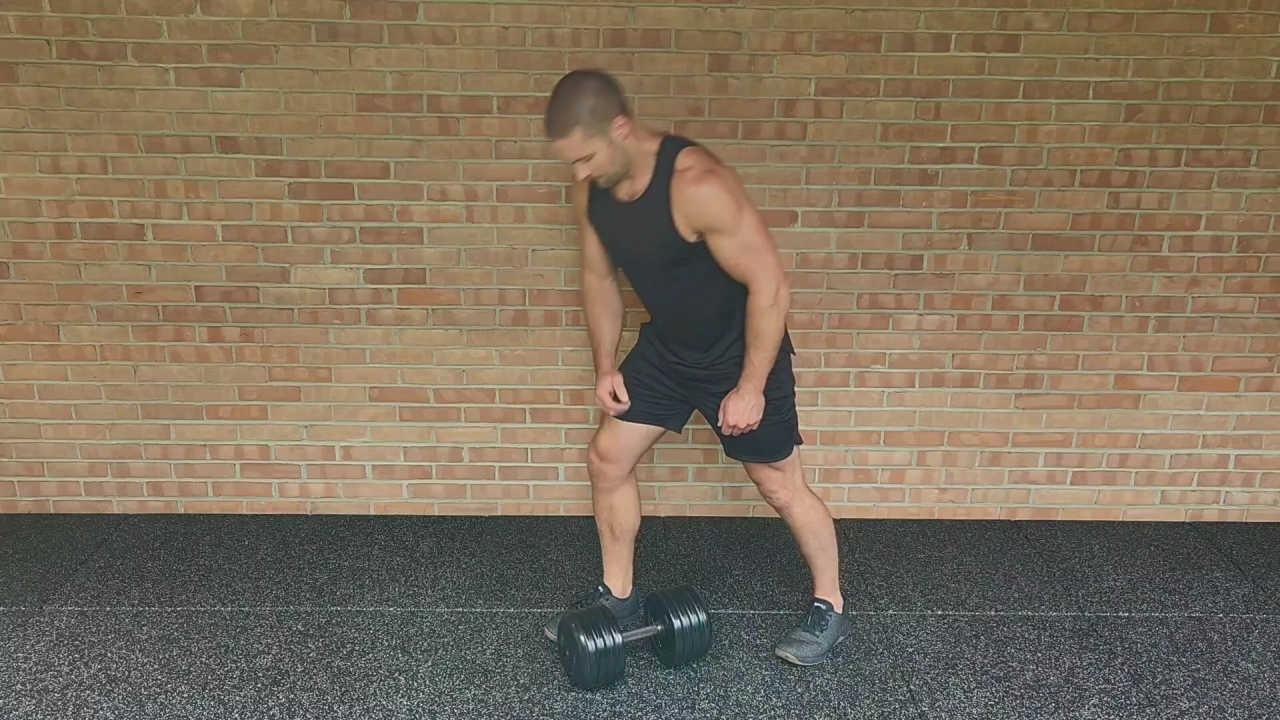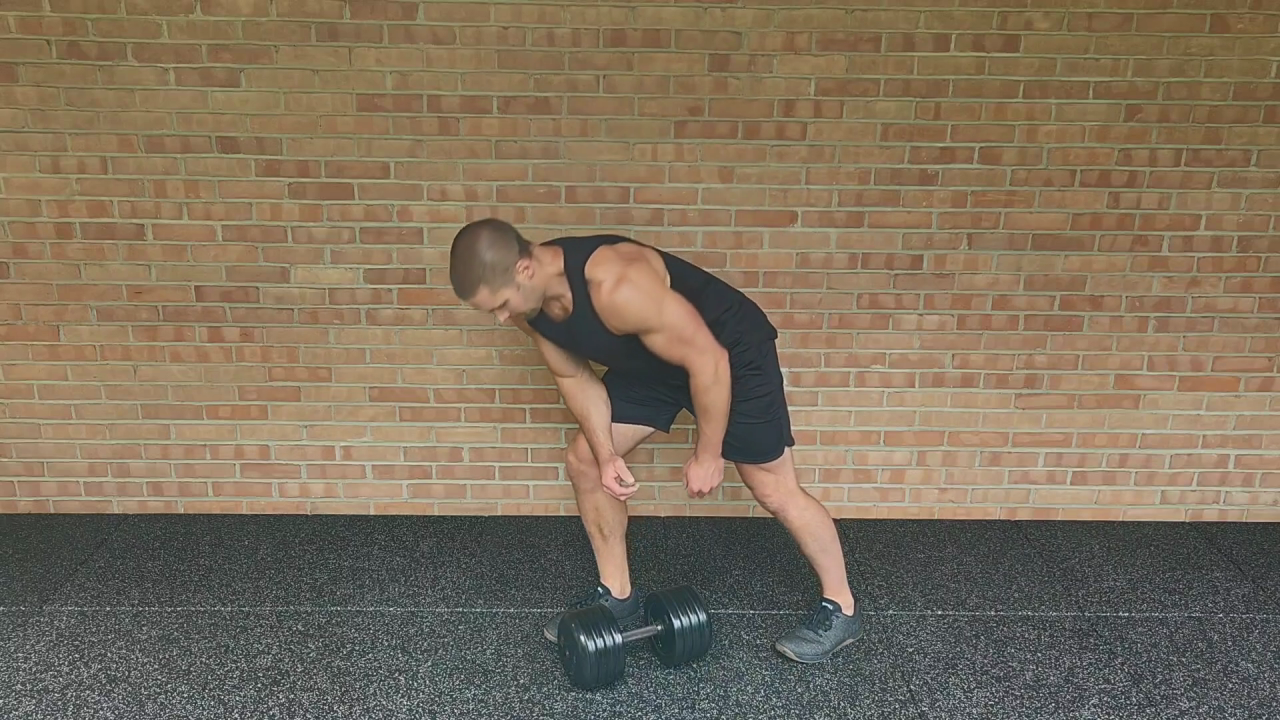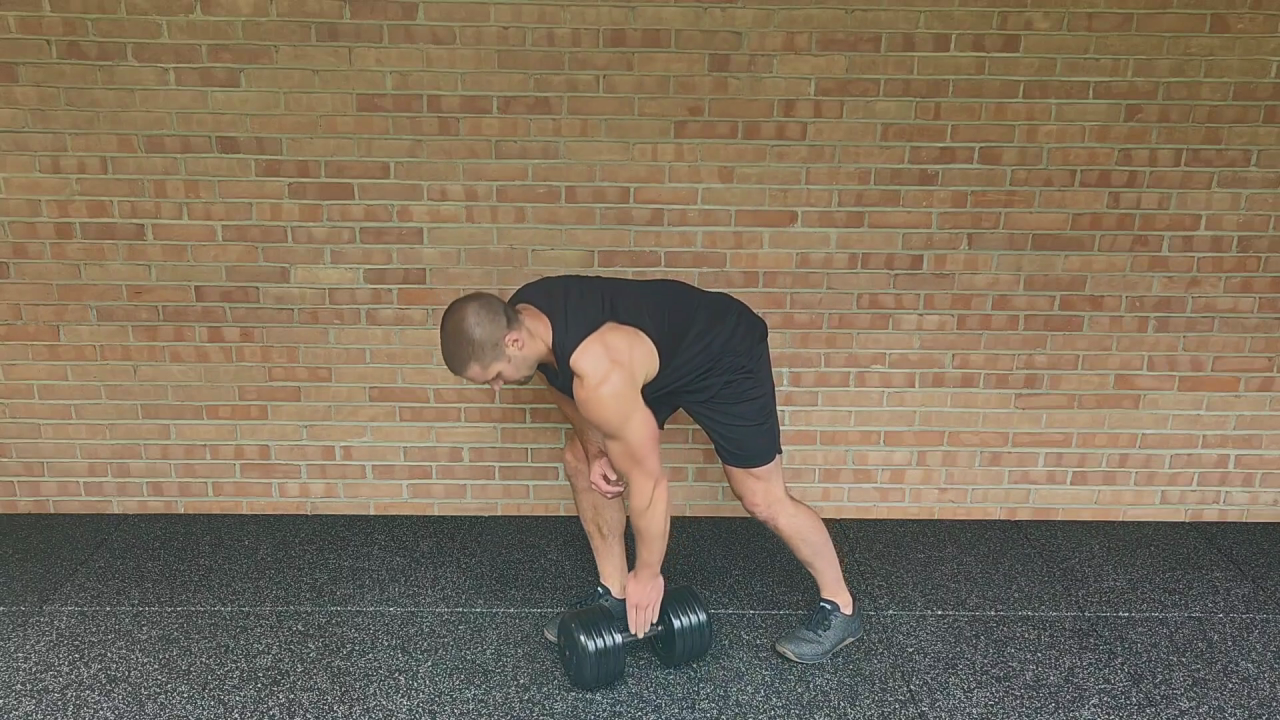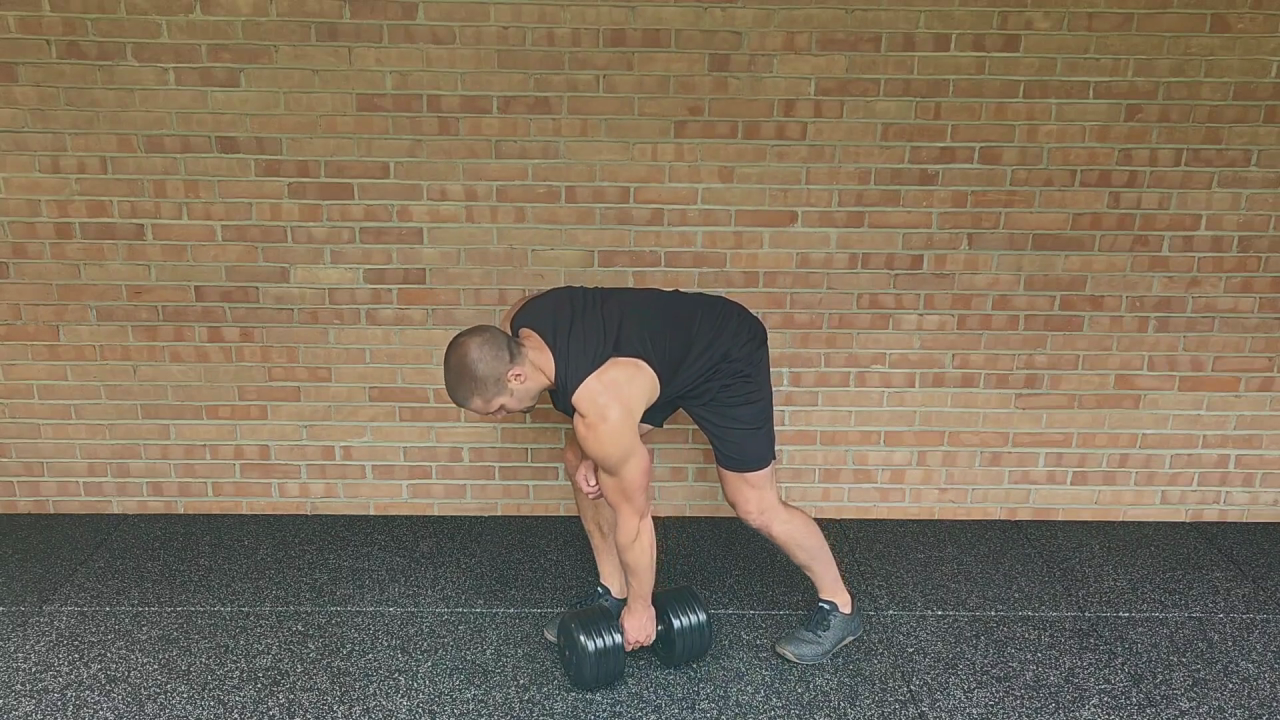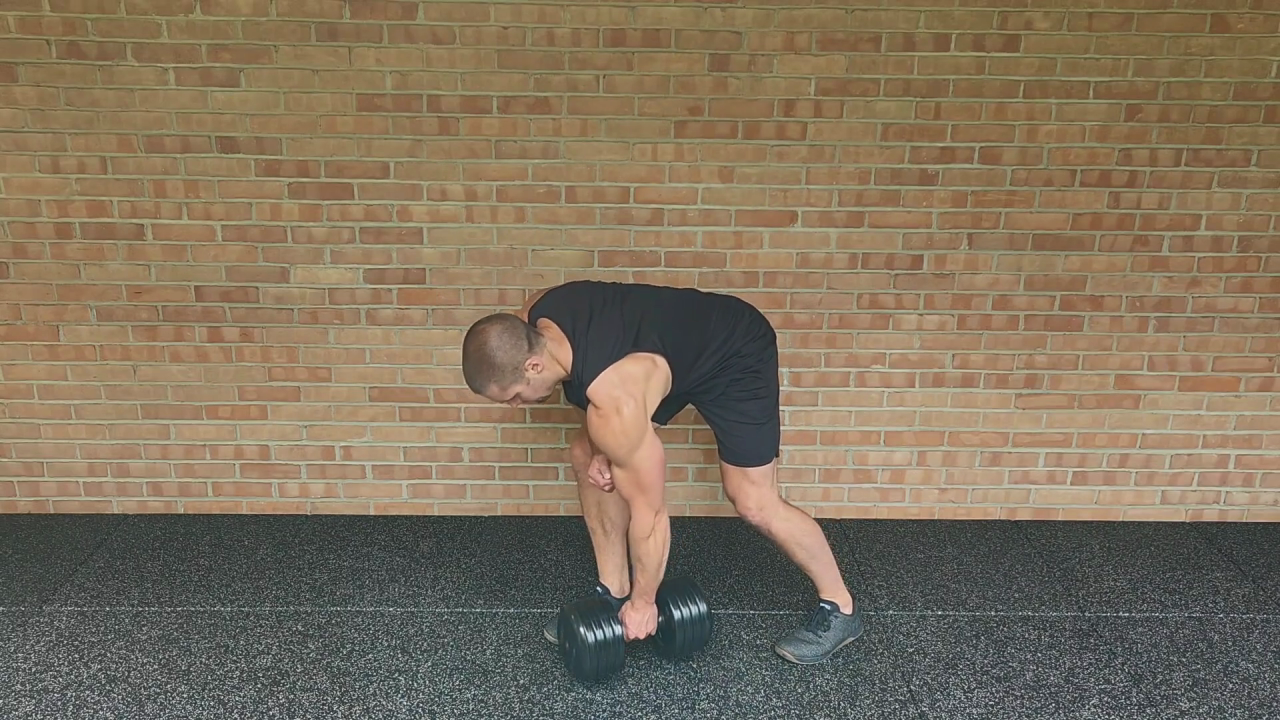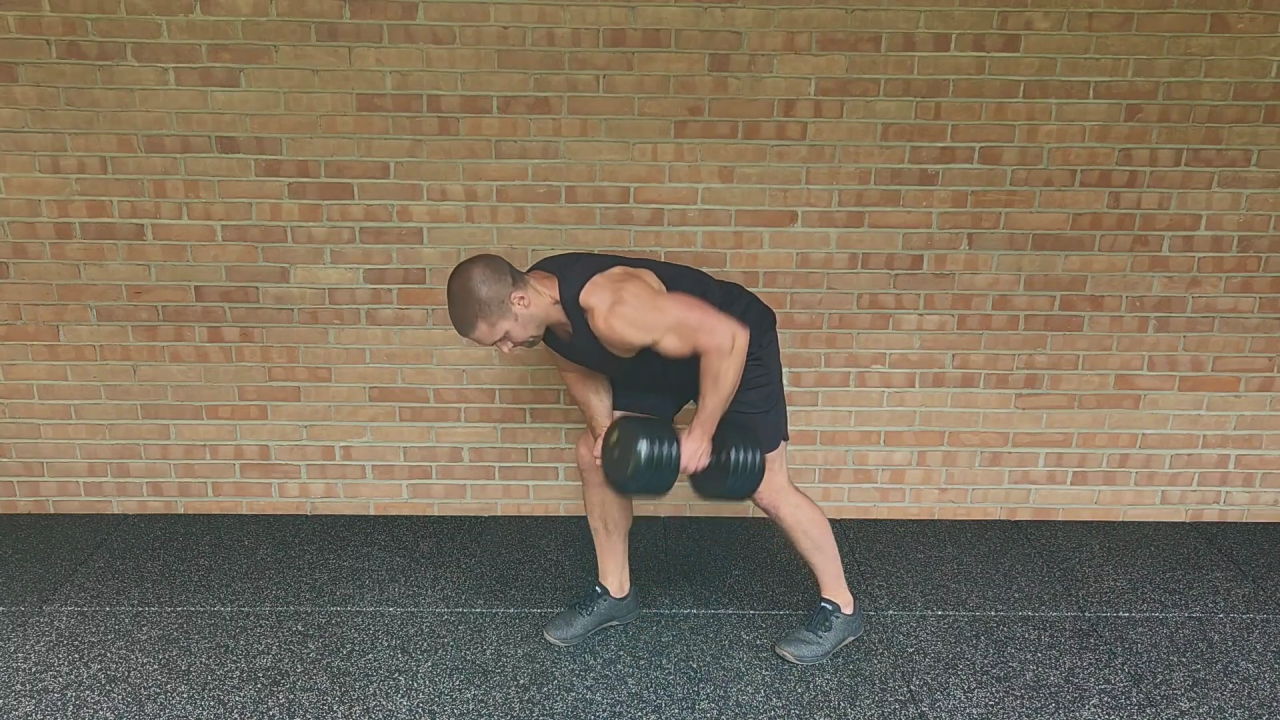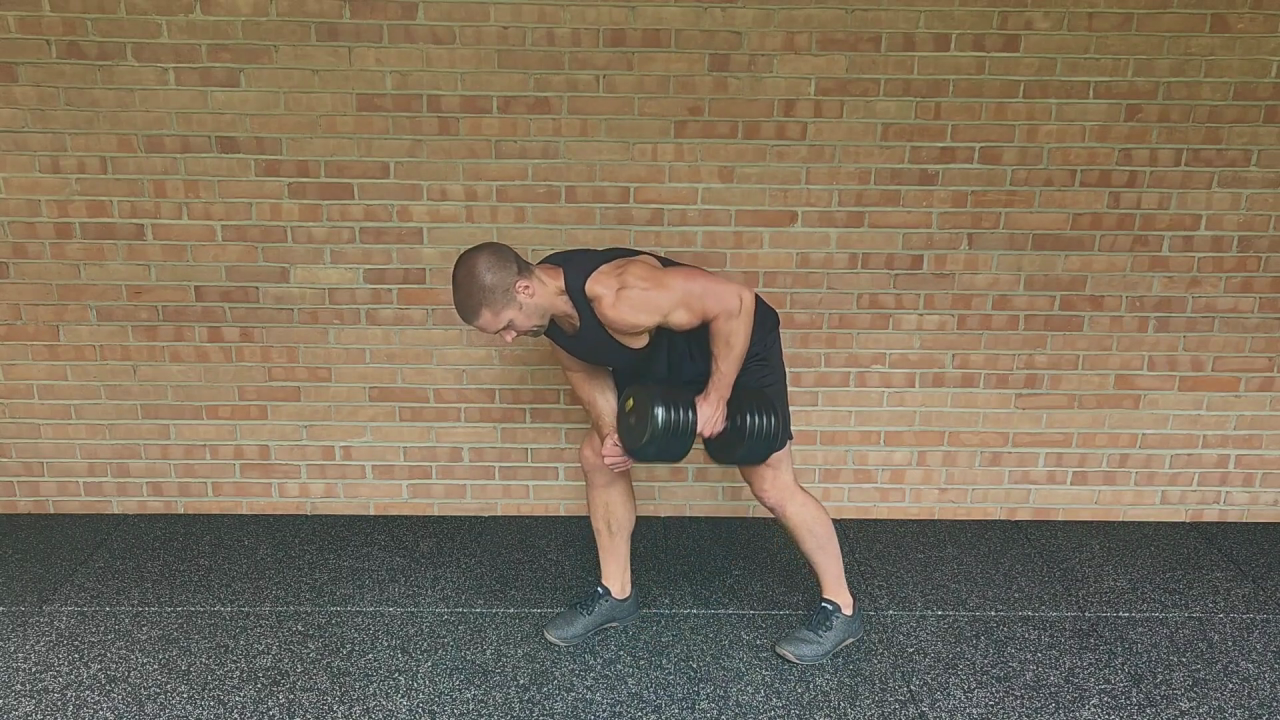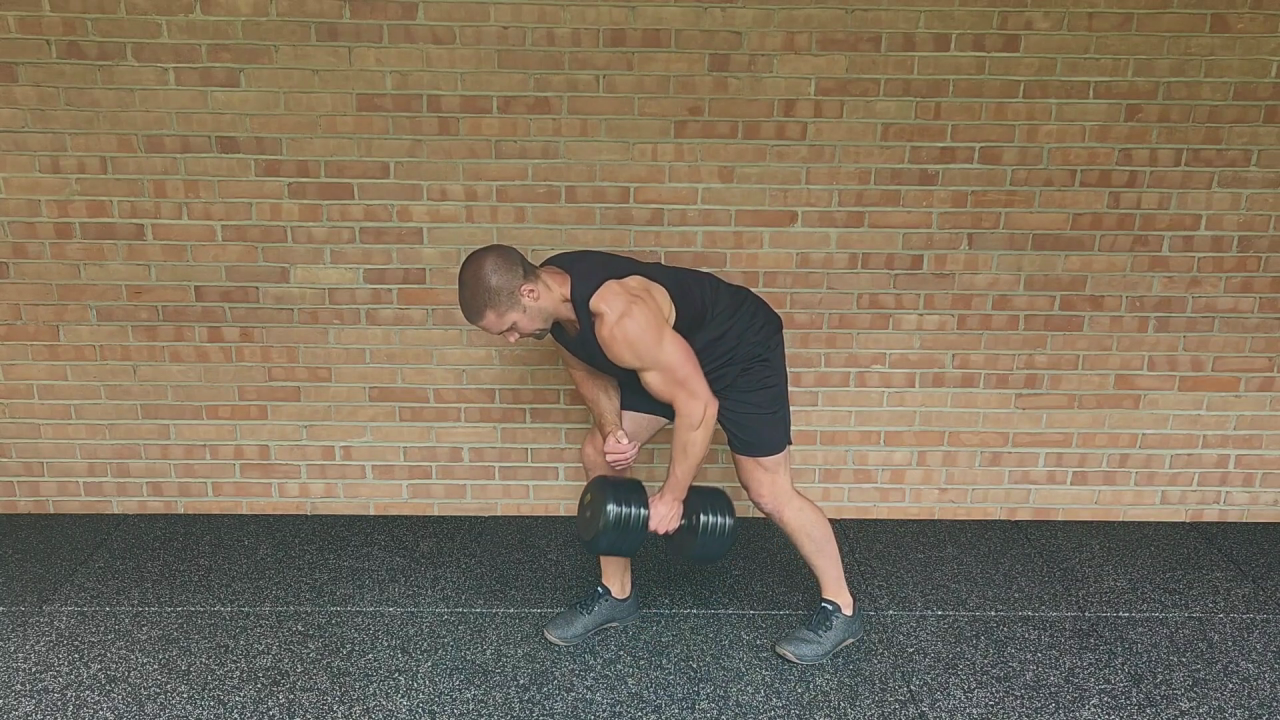
dt=0.4s
person 1, frame 1
left shoulder: (699, 186)
right shoulder: (592, 188)
left elbow: (770, 287)
right elbow: (598, 277)
left wrist: (750, 388)
right wrist: (605, 364)
left hip: (736, 351)
right hip: (665, 346)
left knee: (779, 485)
right knee: (607, 458)
left ankle: (829, 607)
right ankle: (617, 596)
person 1, frame 2
left shoulder: (617, 286)
right shoulder: (528, 298)
left elbow: (708, 361)
right elbow: (572, 376)
left wrist: (707, 455)
right wrist: (607, 454)
left hip: (732, 356)
right hip: (649, 363)
left knee: (775, 490)
right knee: (583, 462)
left ankle: (841, 609)
right ankle: (618, 595)
person 1, frame 3
left shoulder: (601, 374)
right shoulder: (520, 316)
left elbow: (649, 483)
left wrist: (647, 574)
right wrist: (596, 451)
left hip: (725, 356)
right hip: (663, 355)
left knee: (762, 498)
right knee: (579, 461)
left ankle: (840, 608)
right ankle: (614, 593)
person 1, frame 4
left shoulder: (601, 407)
right shoulder: (516, 328)
left elbow: (634, 516)
left wrist: (640, 607)
right wrist: (589, 453)
left hip: (726, 358)
right hip: (667, 346)
left knee: (755, 506)
right knee: (579, 462)
left ankle: (839, 608)
right ankle: (613, 592)
person 1, frame 5
left shoulder: (615, 399)
right shoulder: (531, 322)
left elbow: (649, 510)
left wrist: (644, 602)
right wrist: (600, 448)
left hip: (736, 356)
right hip: (676, 344)
left knee: (754, 503)
right knee: (585, 456)
left ankle: (840, 608)
right ankle: (614, 591)
person 1, frame 6
left shoulder: (609, 311)
right shoulder: (538, 296)
left elbow: (727, 338)
right elbow: (578, 366)
left wrist: (700, 433)
right wrist: (602, 429)
left hip: (733, 343)
right hip: (663, 350)
left knee: (766, 488)
right knee: (593, 456)
left ankle: (840, 607)
right ankle: (615, 593)
person 1, frame 7
left shoulder: (617, 299)
right shoulder: (545, 303)
left elbow: (735, 300)
right elbow: (583, 368)
left wrist: (716, 396)
right wrist: (609, 431)
left hip: (738, 347)
right hip: (661, 356)
left knee: (772, 488)
right knee: (598, 458)
left ankle: (841, 608)
right ankle: (616, 594)
person 1, frame 8
left shoulder: (620, 319)
right shoulder: (552, 294)
left elbow: (699, 404)
right elbow: (586, 364)
left wrist: (671, 497)
right wrist: (610, 428)
left hip: (741, 348)
right hip: (670, 352)
left knee: (768, 492)
right knee: (598, 455)
left ankle: (841, 608)
right ankle: (616, 594)
